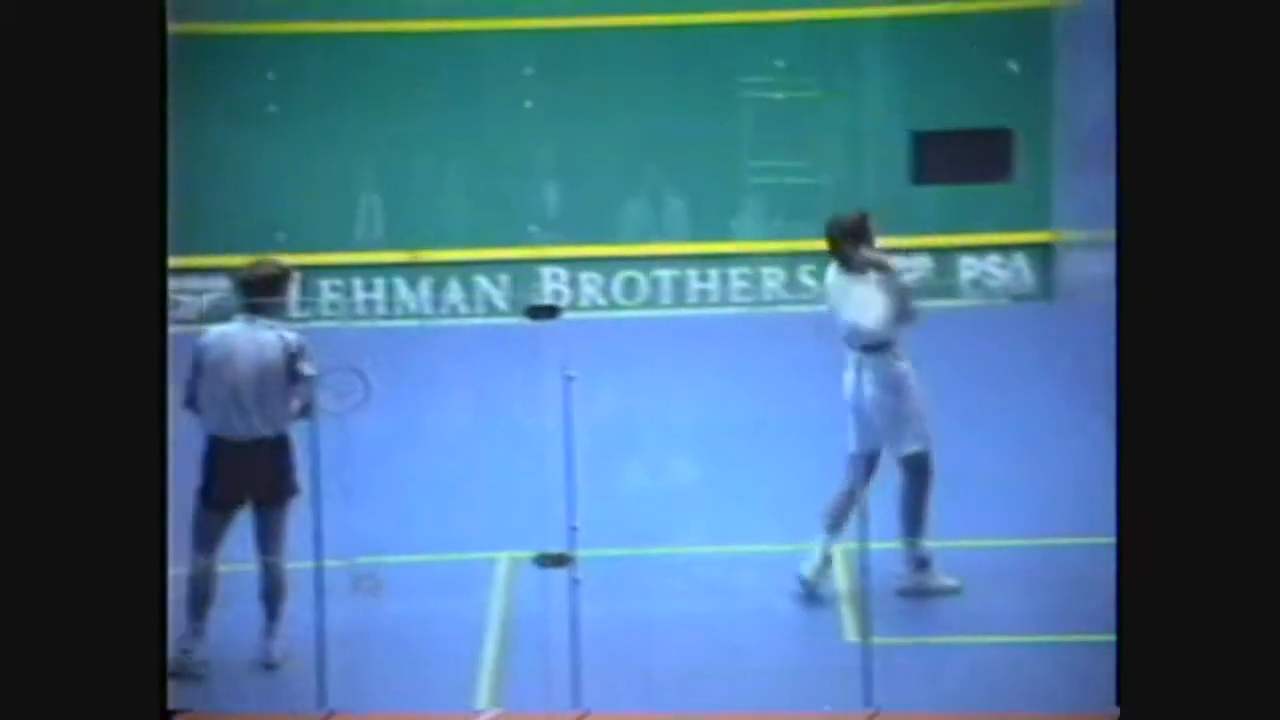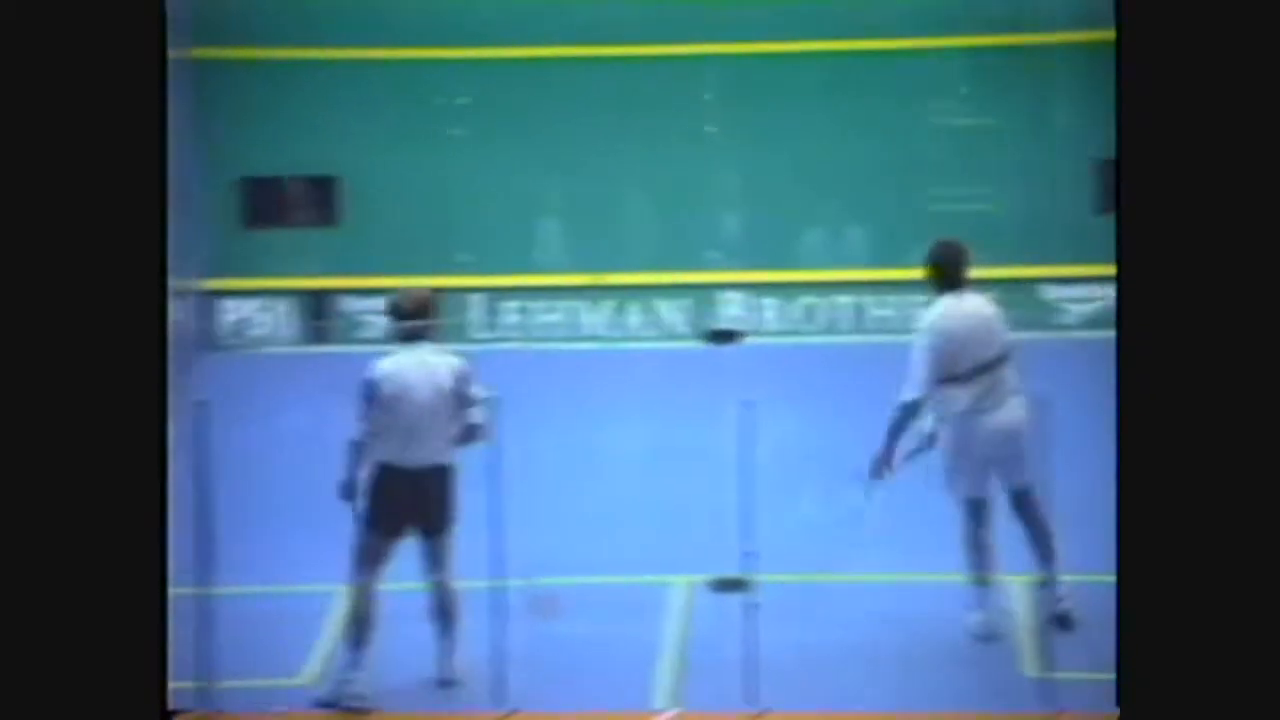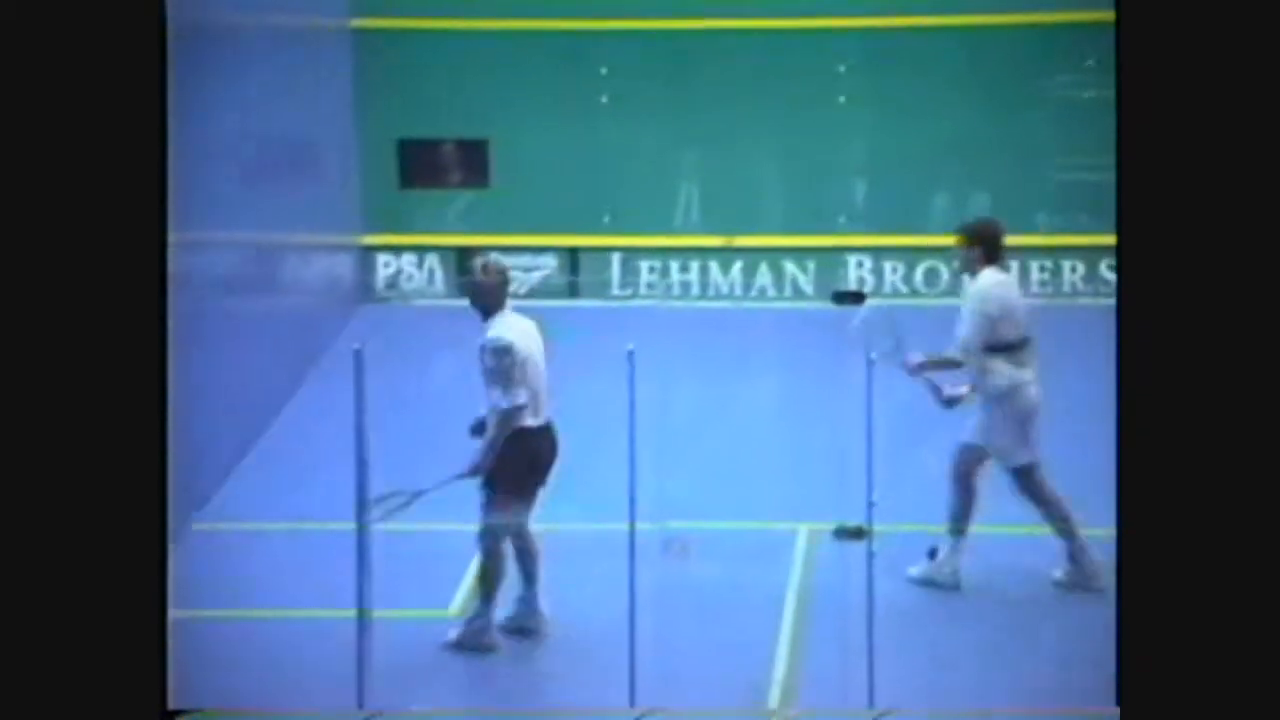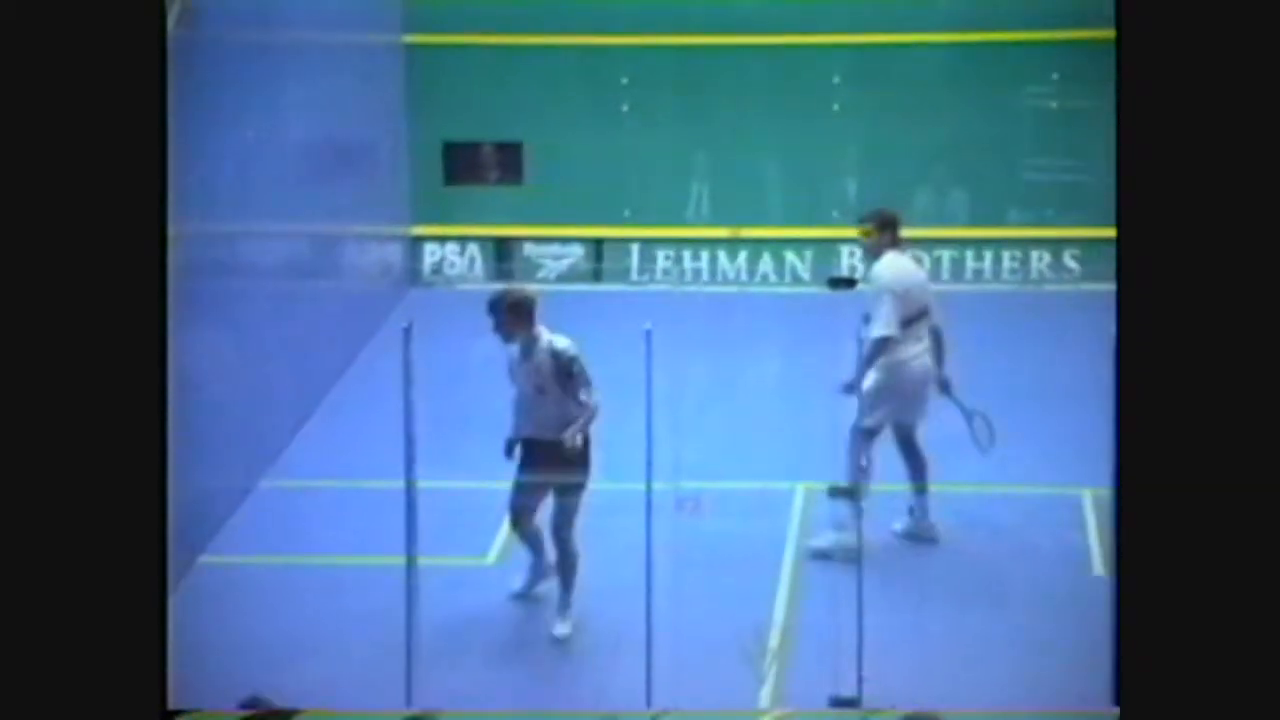
dt=0.4s
person 1, frame 1
left shoulder: (210, 340)
right shoulder: (289, 344)
left elbow: (193, 402)
right elbow: (305, 406)
left hip: (224, 455)
right hip: (270, 455)
left knee: (203, 557)
right knee: (271, 556)
left ankle: (190, 648)
right ankle: (271, 642)
person 1, frame 2
left shoulder: (381, 373)
right shoulder: (455, 367)
left elbow: (364, 436)
right elbow: (475, 429)
left wrist: (351, 477)
left hip: (394, 482)
right hip: (437, 479)
left knee: (364, 579)
right knee: (440, 574)
left ankle: (352, 678)
right ankle: (447, 661)
person 1, frame 3
left shoulder: (498, 340)
right shoulder: (523, 325)
left elbow: (512, 403)
left wrist: (487, 451)
right wrist: (489, 418)
left hip: (522, 443)
right hip: (537, 437)
left knee: (491, 536)
right knee: (515, 526)
left ankle: (481, 628)
right ankle: (530, 610)
person 1, frame 4
left shoulder: (561, 352)
right shoulder: (515, 354)
left elbow: (590, 400)
left wrist: (578, 430)
right wrist: (514, 433)
left hip: (567, 448)
right hip: (534, 445)
left knee: (561, 531)
right knee: (517, 516)
left ankle: (563, 609)
right ankle: (541, 564)
person 2, frame 1
left shoulder: (841, 273)
right shoulder: (857, 290)
right elbow: (895, 321)
right wrist: (888, 274)
left hip: (862, 386)
right hip: (889, 386)
left knee: (857, 478)
right knee: (918, 475)
left ankle: (819, 562)
right ankle: (917, 570)
person 2, frame 2
left shoulder: (931, 324)
right shoulder: (987, 309)
left elbow: (914, 398)
left wrist: (887, 447)
left hip: (969, 431)
right hip: (1011, 417)
left knee: (974, 519)
right knee: (1028, 507)
left ankle: (985, 611)
right ankle: (1055, 597)
person 2, frame 3
left shoulder: (982, 290)
right shoulder: (1003, 285)
left elbow: (960, 356)
left wrist: (923, 364)
right wrist: (971, 388)
left hip: (1006, 399)
right hip: (1006, 394)
left knee: (1031, 484)
right knee: (961, 470)
left ankle: (1082, 564)
right ankle: (948, 563)
person 2, frame 4
left shoulder: (883, 273)
right shoulder: (914, 268)
left elbow: (884, 335)
right elbow: (934, 326)
left wrist: (858, 375)
right wrist: (940, 370)
left hip: (895, 370)
right hip: (920, 367)
left knee: (860, 443)
right knee: (906, 440)
left ankle: (846, 535)
right ankle: (921, 520)
